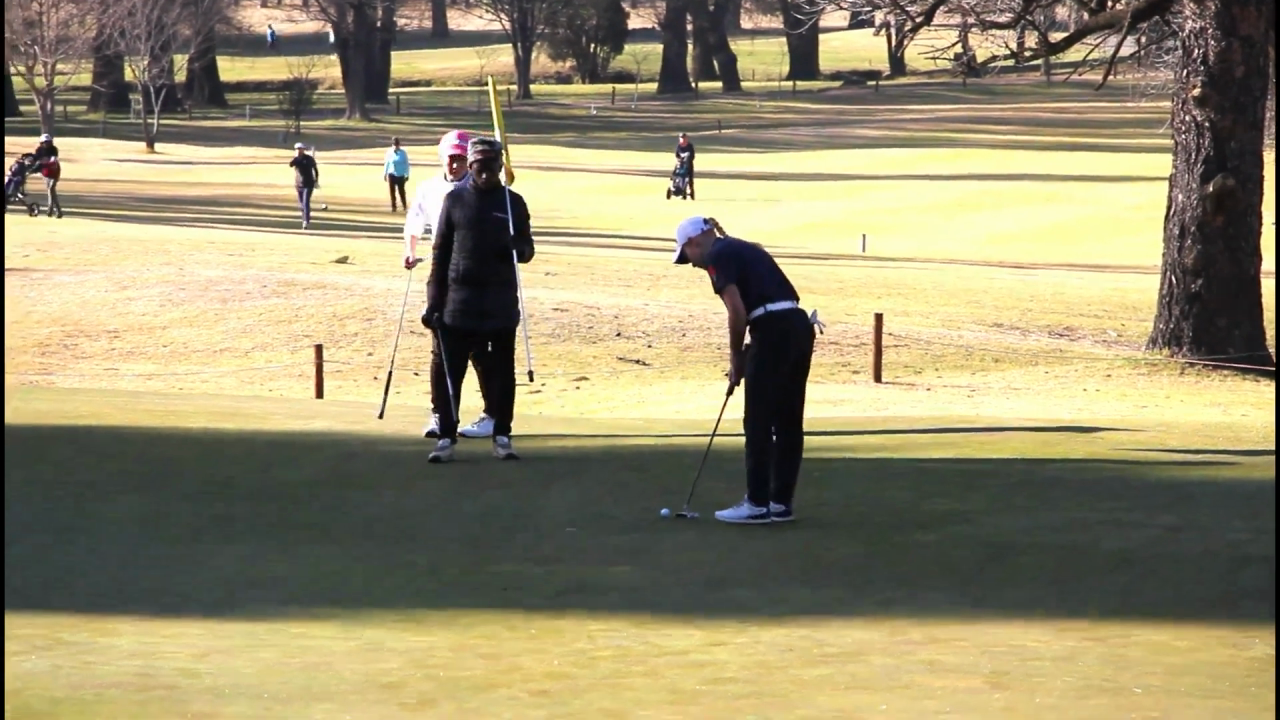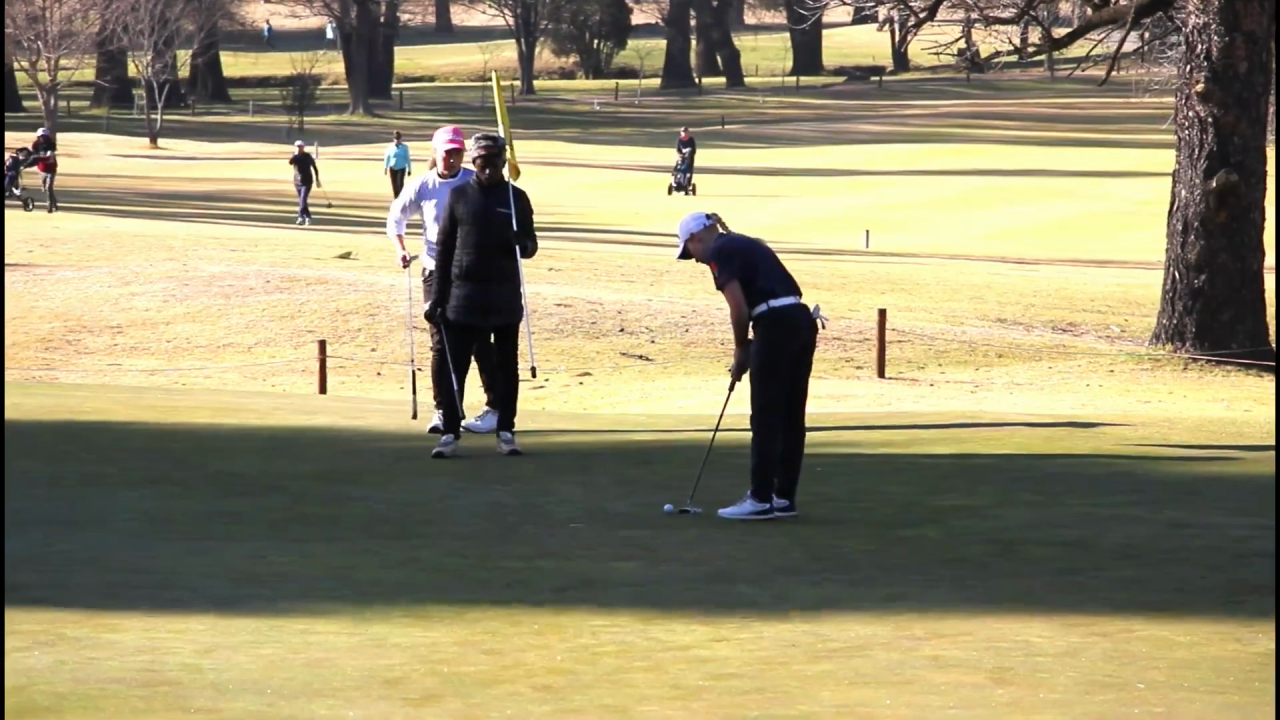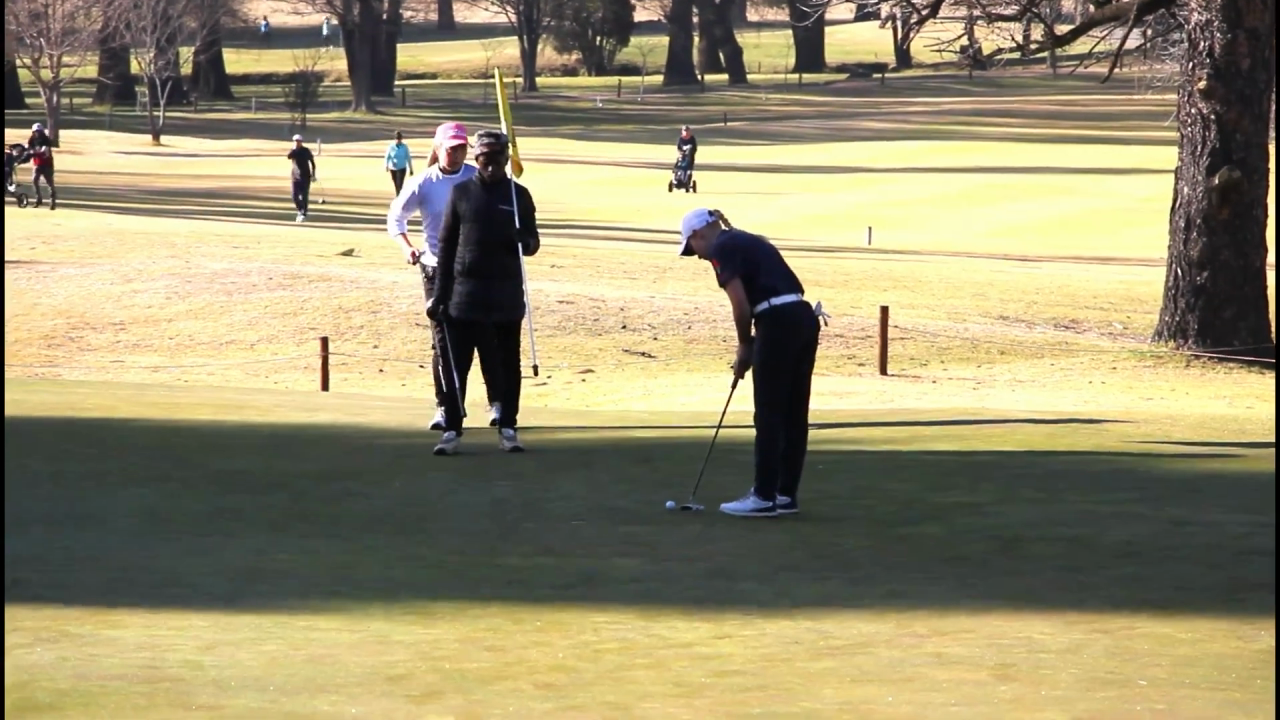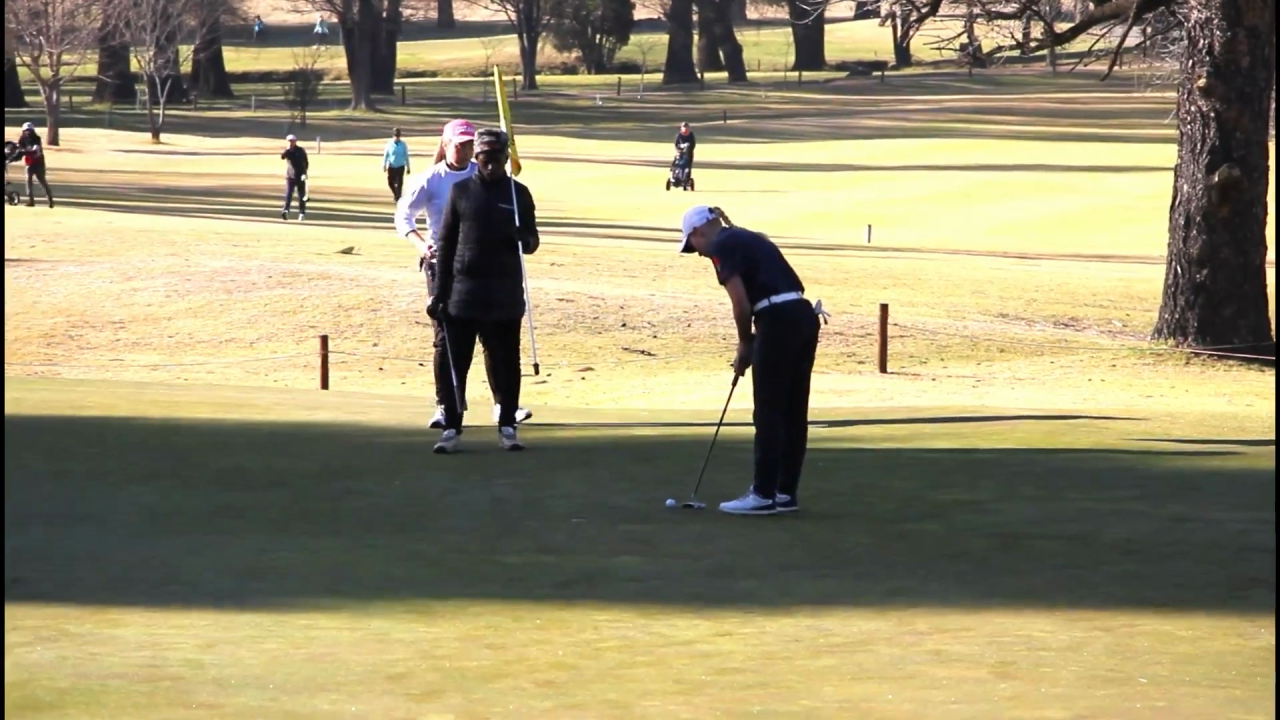
dt=0.2s
person 1, frame 1
left shoulder: (513, 202)
right shoulder: (455, 200)
left elbow: (527, 250)
right elbow: (440, 253)
left wrist: (516, 248)
right wrist: (434, 302)
left hip: (501, 299)
right hip: (460, 298)
left knee: (503, 371)
right knee: (450, 371)
left ankle: (502, 436)
right ankle: (447, 438)
person 1, frame 2
left shoulder: (516, 197)
right shoulder: (458, 195)
left elbow: (531, 245)
right elbow: (443, 249)
left wrist: (520, 243)
right wrist: (438, 298)
left hip: (505, 294)
right hip: (464, 293)
left knee: (506, 366)
right knee: (454, 367)
left ankle: (505, 431)
right ankle: (450, 433)
person 1, frame 3
left shoulder: (519, 194)
right shoulder: (460, 193)
left elbow: (533, 243)
right elbow: (446, 246)
left wrist: (523, 240)
right wrist: (440, 294)
left hip: (507, 291)
right hip: (466, 291)
left knee: (508, 363)
right knee: (456, 364)
left ankle: (508, 428)
right ankle: (452, 430)
person 1, frame 4
left shoulder: (519, 193)
right shoulder: (460, 191)
left elbow: (532, 241)
right elbow: (446, 244)
left wrist: (523, 239)
right wrist: (440, 293)
left hip: (507, 290)
right hip: (465, 289)
left knee: (508, 362)
right knee: (456, 362)
left ankle: (507, 427)
right ankle: (452, 428)
person 2, frame 1
right shoulder: (428, 188)
right elbow: (414, 221)
right wrist: (411, 251)
left knee: (478, 349)
right knee: (441, 348)
left ankle: (493, 415)
right ankle: (440, 415)
person 2, frame 2
right shoulder: (420, 187)
right elbow: (395, 218)
right wrist: (402, 249)
right hip: (436, 272)
left knee: (480, 340)
right knee: (441, 345)
left ankle: (495, 408)
right ankle: (443, 411)
person 2, frame 3
left shoulder: (479, 178)
right shoulder: (422, 184)
right elbow: (395, 217)
right wrist: (407, 247)
right hip: (438, 269)
left knee: (485, 335)
right knee: (443, 341)
left ankle: (497, 402)
right ankle: (445, 408)
person 2, frame 4
right shoulder: (429, 180)
right elbow: (403, 216)
right wrist: (420, 243)
right hip: (443, 266)
right knee: (445, 338)
left ankle: (502, 404)
right ankle: (444, 406)
person 3, frame 1
left shoulder: (717, 256)
right shoulder: (743, 249)
left elbow: (737, 311)
left wrist: (736, 356)
right wrist: (745, 356)
left hip: (774, 332)
right hip: (799, 327)
left knee: (758, 420)
right knee: (789, 421)
left ankle: (757, 503)
right ankle: (781, 502)
person 3, frame 2
left shoulder: (720, 252)
right shoulder: (745, 244)
left elbow: (739, 308)
left wrist: (741, 350)
right wrist: (748, 349)
left hip: (777, 327)
right hip: (802, 322)
left knee: (766, 417)
right knee: (791, 416)
left ankle: (761, 499)
right ankle: (785, 497)
person 3, frame 3
left shoulder: (722, 249)
right shoulder: (747, 241)
left elbow: (741, 305)
left wrist: (744, 346)
right wrist: (751, 345)
left hip: (779, 325)
right hip: (804, 319)
left knee: (769, 414)
right knee: (794, 413)
left ankle: (765, 496)
right ankle: (786, 494)
person 3, frame 4
left shoulder: (721, 246)
right shoulder: (748, 238)
left elbow: (742, 303)
left wrist: (744, 344)
right wrist: (751, 343)
left hip: (779, 323)
right hip: (804, 317)
left knee: (769, 412)
right knee: (794, 412)
left ankle: (764, 495)
right ankle: (786, 492)
